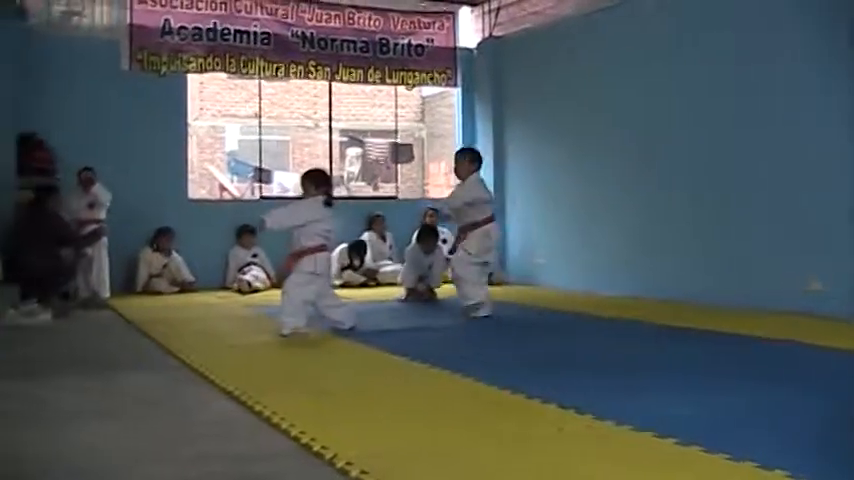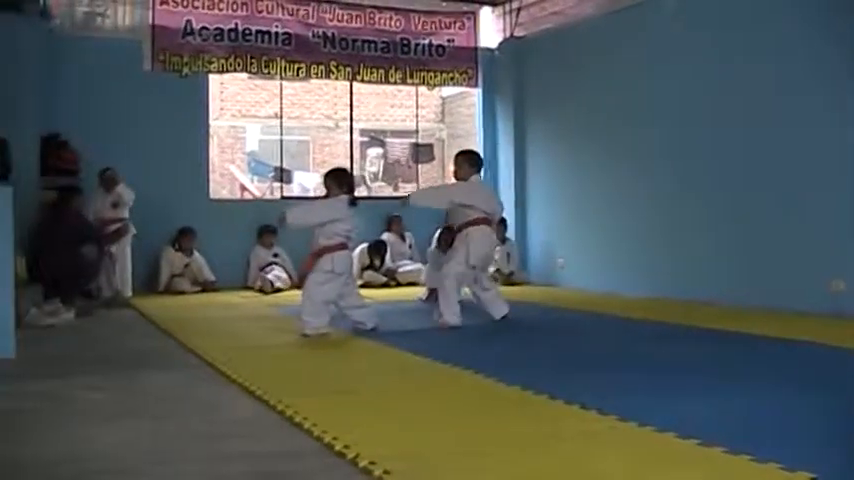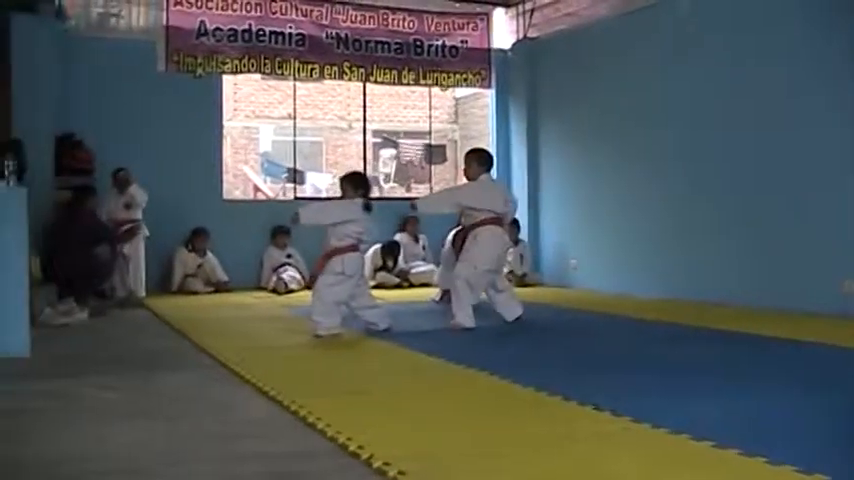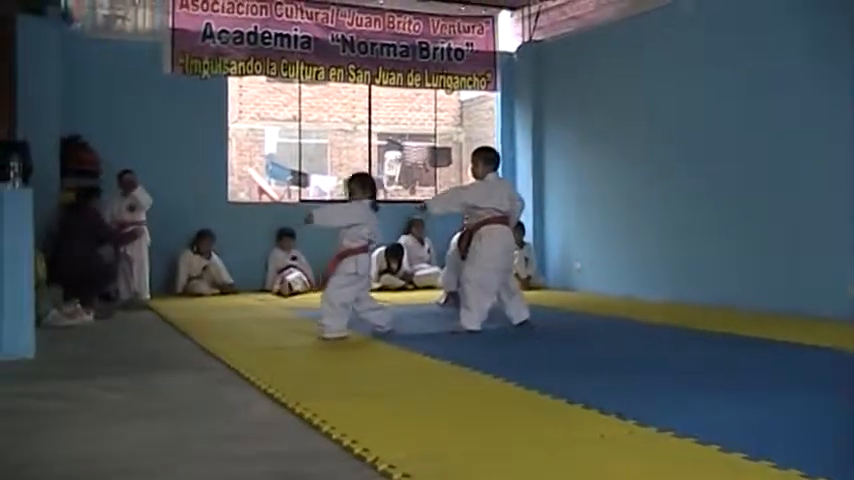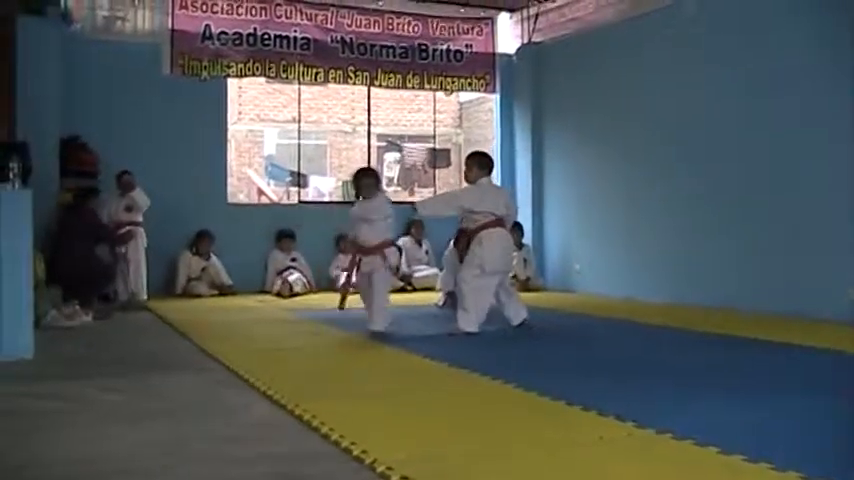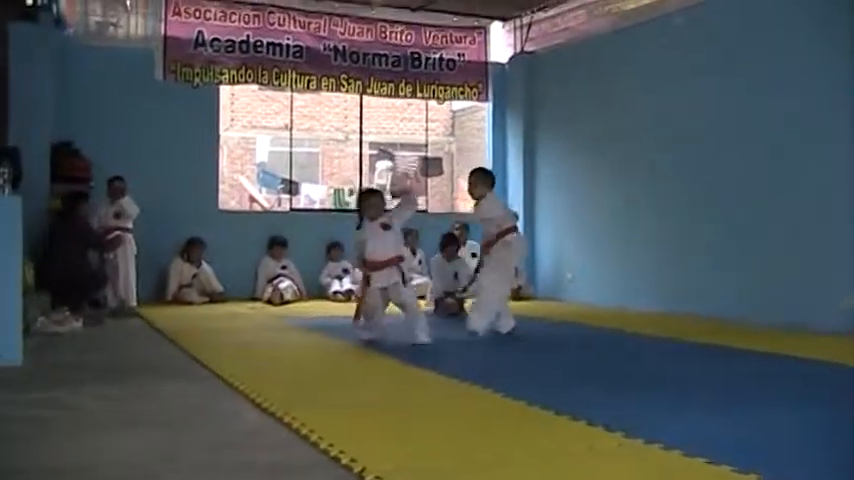
dt=0.3s
person 1, frame 1
left shoulder: (473, 183)
right shoulder: (468, 184)
left elbow: (460, 197)
left wrist: (447, 207)
left hip: (482, 234)
right hip: (471, 234)
left knee: (461, 264)
right knee: (474, 272)
left ankle: (476, 300)
right ankle: (480, 309)
person 1, frame 2
left shoulder: (463, 189)
right shoulder: (484, 190)
left elbow: (439, 193)
right elbow: (497, 209)
left wrist: (413, 197)
left hip: (473, 238)
right hip: (482, 237)
left knee: (449, 275)
right knee: (478, 278)
left ankle: (449, 319)
right ankle: (500, 311)
person 1, frame 3
left shoulder: (471, 189)
right shoulder: (497, 188)
left elbow: (447, 198)
right elbow: (510, 206)
left wrist: (419, 204)
left hip: (483, 237)
right hip: (497, 236)
left knee: (461, 276)
right knee: (493, 278)
left ankle: (463, 320)
right ankle: (514, 313)
person 1, frame 4
left shoulder: (479, 188)
right shoulder: (505, 186)
left elbow: (455, 197)
right elbow: (517, 205)
left wrist: (429, 204)
left hip: (488, 237)
right hip: (503, 235)
left knee: (472, 278)
right knee: (504, 279)
left ankle: (471, 323)
right ankle: (521, 316)
person 1, frame 5
left shoulder: (472, 192)
right shoulder: (499, 191)
left elbow: (447, 201)
right elbow: (511, 211)
left wrist: (419, 206)
left hip: (487, 241)
right hip: (501, 239)
left knee: (468, 280)
right knee: (500, 281)
left ankle: (468, 324)
right ankle: (519, 316)
person 1, frame 6
left shoulder: (489, 202)
right shoulder: (483, 205)
left hip: (505, 247)
right hip: (496, 249)
left knee: (488, 283)
right knee: (495, 288)
left ankle: (478, 325)
right ankle: (505, 325)
person 2, frame 1
left shoulder: (314, 206)
right shoulder: (319, 207)
left elbow: (288, 214)
left wrist: (267, 221)
left hip: (312, 260)
right hip: (315, 258)
left knee: (294, 290)
right knee: (323, 294)
left ankle: (292, 326)
right ankle: (345, 320)
person 2, frame 2
left shoulder: (336, 206)
right shoulder: (343, 206)
left elbow: (310, 211)
left wrist: (287, 216)
left hip: (331, 258)
right hip: (339, 257)
left knee: (315, 290)
right knee: (347, 293)
left ankle: (315, 326)
right ankle: (367, 321)
person 2, frame 3
left shoulder: (348, 208)
right shoulder: (361, 211)
left elbow: (322, 210)
right elbow: (364, 236)
left wrist: (301, 214)
left hip: (342, 260)
right hip: (352, 258)
left knee: (324, 291)
right knee: (359, 294)
left ankle: (327, 327)
right ankle: (380, 321)
person 2, frame 4
left shoulder: (359, 209)
right shoulder: (367, 211)
left elbow: (334, 213)
right elbow: (373, 237)
left wrist: (314, 216)
left hip: (353, 261)
right hip: (358, 260)
left knee: (334, 293)
right knee: (360, 297)
left ankle: (334, 330)
right ankle: (383, 323)
person 2, frame 5
left shoulder: (382, 202)
right shoulder: (359, 207)
left elbow: (372, 212)
right wrist: (353, 243)
left hip: (382, 255)
right hip: (365, 257)
left knee: (379, 290)
right knee: (368, 294)
left ankle: (377, 325)
right ankle: (378, 324)
person 2, frame 6
left shoulder: (393, 218)
right shoulder: (364, 229)
left elbow: (411, 205)
right elbow: (360, 253)
left wrist: (406, 195)
right wrist: (362, 265)
left hip: (395, 273)
right hip: (374, 275)
left knee: (410, 304)
right knee: (372, 309)
left ankle: (422, 337)
right ankle: (369, 333)
person 3, frame 1
left shoulder: (26, 215)
right shoulder: (51, 218)
right elbow: (77, 242)
right wrist: (96, 234)
left hip: (17, 269)
right hip: (38, 269)
right knee: (68, 269)
left ankle: (30, 301)
right ankle: (45, 306)
person 3, frame 2
left shoulder: (49, 215)
right shoulder: (74, 217)
right elbow: (100, 240)
right wrist: (118, 233)
left hip: (42, 269)
right hip: (62, 269)
left ankle: (52, 300)
right ankle: (67, 305)
person 3, frame 3
left shoulder: (64, 214)
right shoulder: (87, 216)
right elbow: (113, 239)
right wrist: (131, 232)
left hip: (54, 269)
right hip: (76, 269)
right knee: (105, 267)
left ankle: (66, 299)
right ankle: (81, 304)
person 3, frame 4
left shoulder: (69, 214)
right shoulder: (91, 216)
right elbow: (115, 239)
right wrist: (133, 234)
right hip: (80, 270)
right knee: (110, 269)
left ankle: (71, 301)
right ankle: (86, 306)
person 3, frame 5
left shoulder: (67, 214)
right shoulder: (89, 216)
right elbow: (112, 239)
right wrist: (127, 235)
right hip: (79, 270)
right knee: (108, 270)
left ankle: (70, 301)
right ankle: (85, 306)
person 3, frame 6
left shoulder: (58, 221)
right shoulder: (80, 222)
right elbow: (102, 246)
right wrist: (117, 240)
right hip: (69, 275)
right knee: (100, 277)
left ankle: (61, 307)
right ankle: (74, 312)
person 4, frame 1
left shoulder: (99, 194)
right shoulder: (74, 197)
left elbow: (106, 200)
right elbow: (70, 215)
left wrist: (94, 185)
right wrist: (77, 223)
right hip: (80, 234)
left knee: (99, 265)
right knee: (82, 265)
left ankle: (101, 294)
right ankle: (84, 294)
person 4, frame 2
left shoulder: (121, 194)
right shoulder: (98, 197)
left elbow: (130, 199)
right elbow: (93, 216)
left wrist: (118, 184)
right wrist: (99, 223)
left knee: (122, 264)
right knee: (105, 265)
left ankle: (123, 293)
right ankle: (107, 293)
person 4, frame 3
left shoulder: (135, 194)
right shoulder: (111, 198)
left elbow: (143, 200)
right elbow: (106, 217)
left wrist: (131, 185)
right wrist: (113, 225)
left knee: (135, 264)
right knee: (119, 265)
left ankle: (137, 293)
right ankle: (121, 293)
person 4, frame 4
left shoulder: (139, 196)
right shoulder: (115, 201)
left elbow: (147, 203)
right elbow: (109, 219)
left wrist: (136, 188)
right wrist: (117, 226)
left knee: (140, 265)
right knee: (123, 267)
left ankle: (142, 295)
right ankle: (125, 295)
person 4, frame 5
left shoulder: (136, 197)
right shoulder: (113, 201)
left elbow: (145, 204)
right elbow: (107, 219)
left wrist: (134, 189)
right wrist: (114, 227)
left hip: (134, 235)
left knee: (137, 266)
right knee: (121, 267)
left ankle: (139, 295)
right ankle: (123, 296)
person 4, frame 6
left shoulder: (127, 204)
right shoulder: (103, 208)
left elbow: (134, 213)
right elbow: (98, 226)
left wrist: (123, 197)
right wrist: (105, 232)
left hip: (124, 241)
left knee: (126, 272)
right knee: (110, 274)
left ankle: (129, 302)
right ankle: (113, 303)
